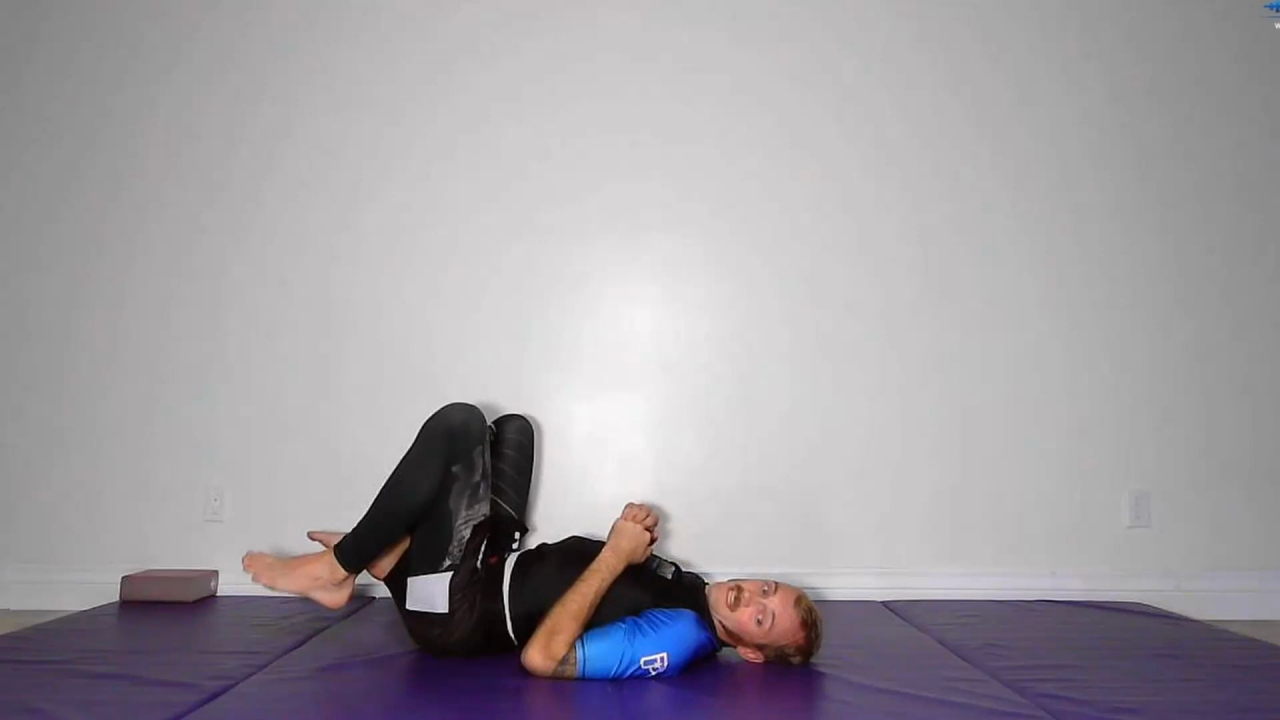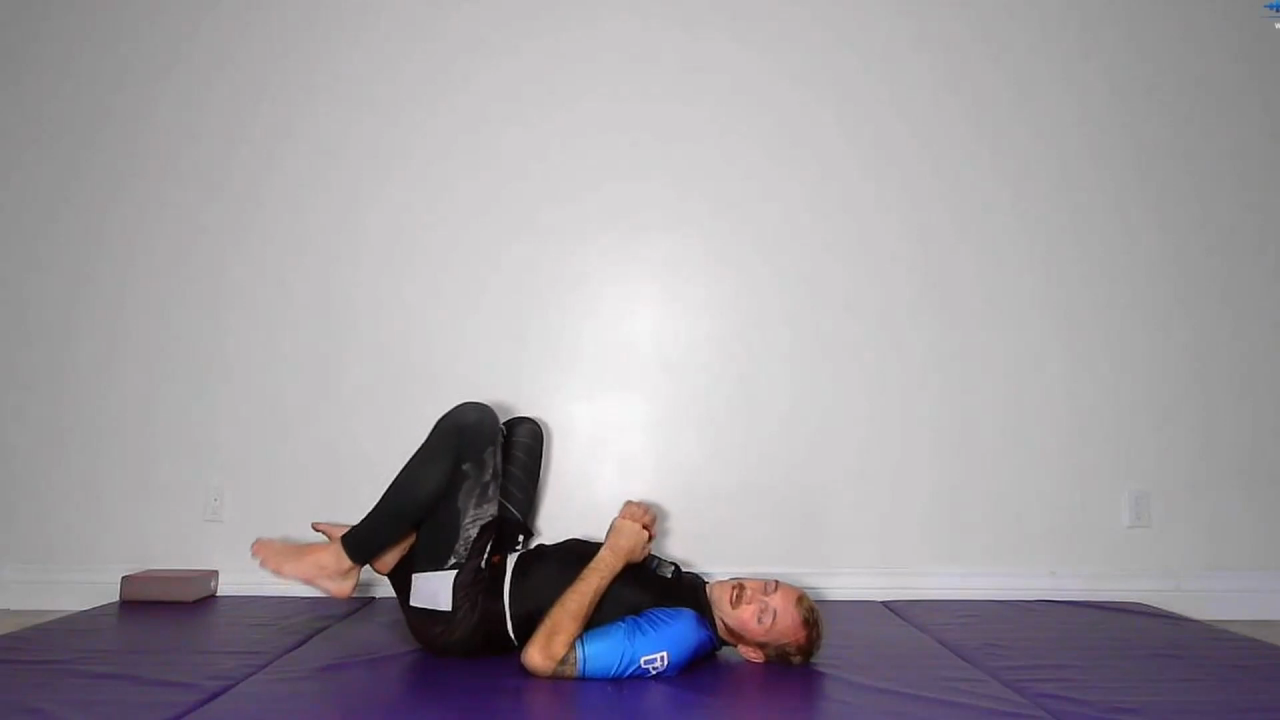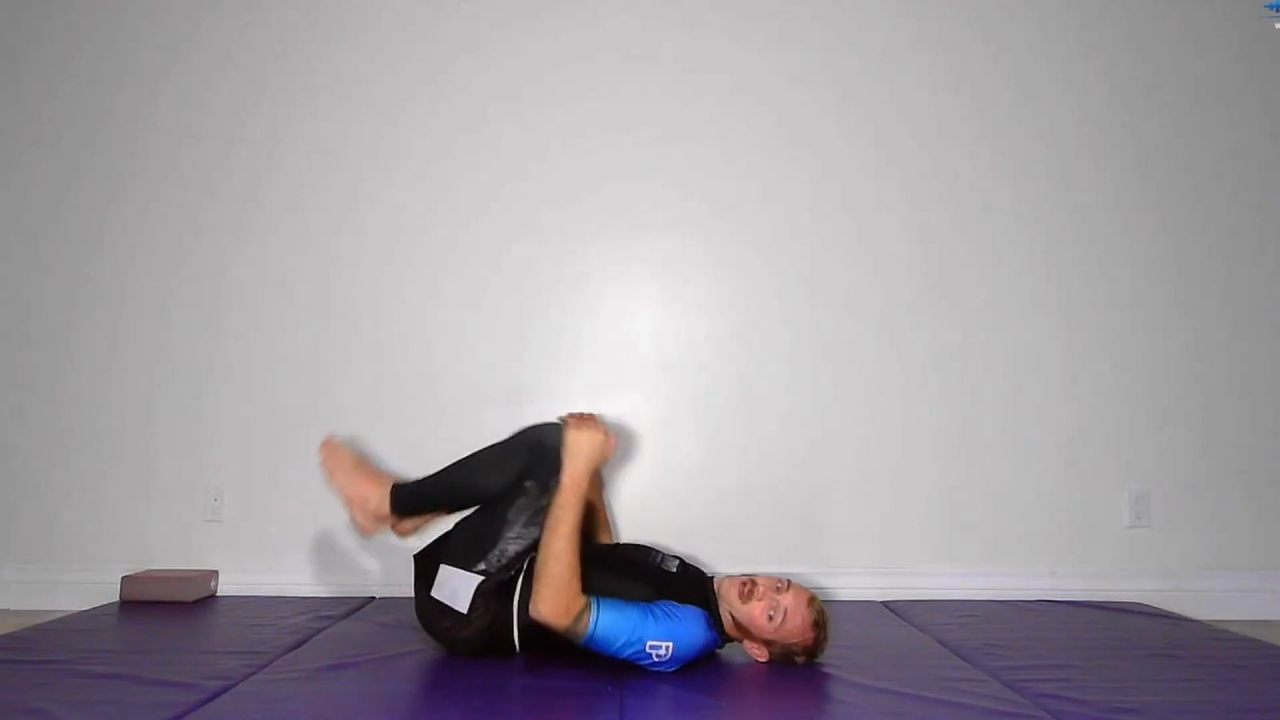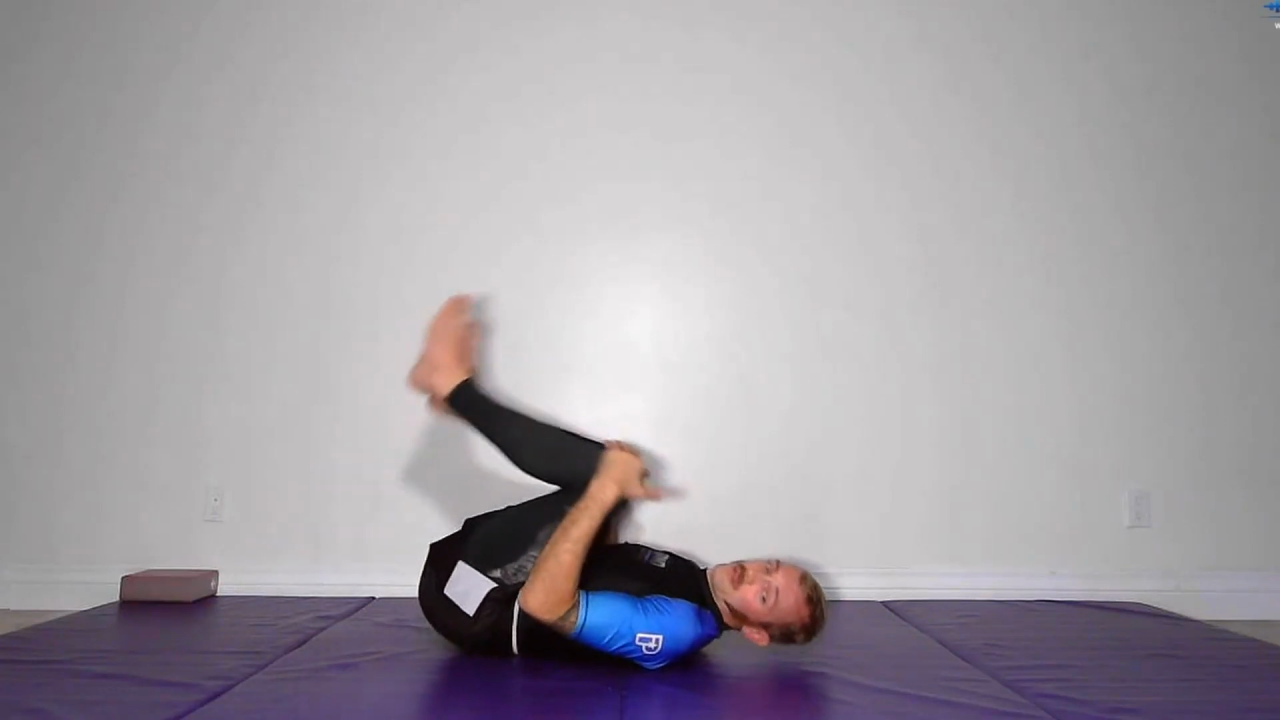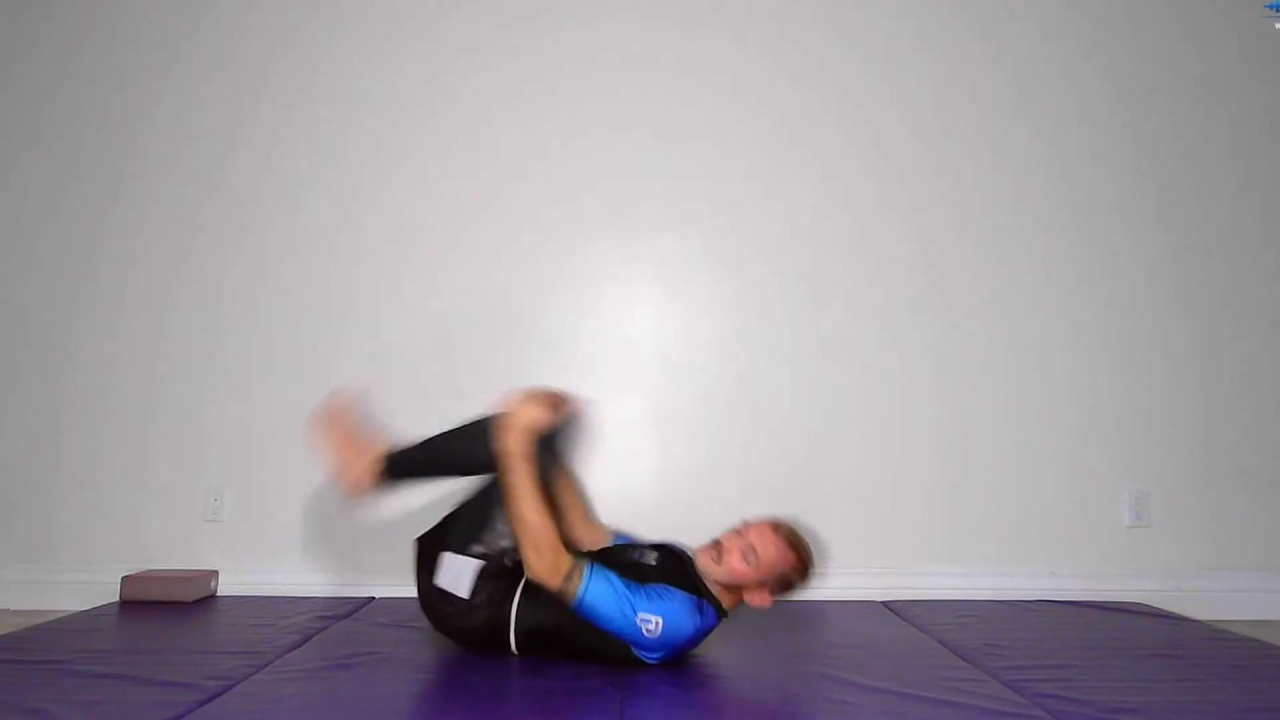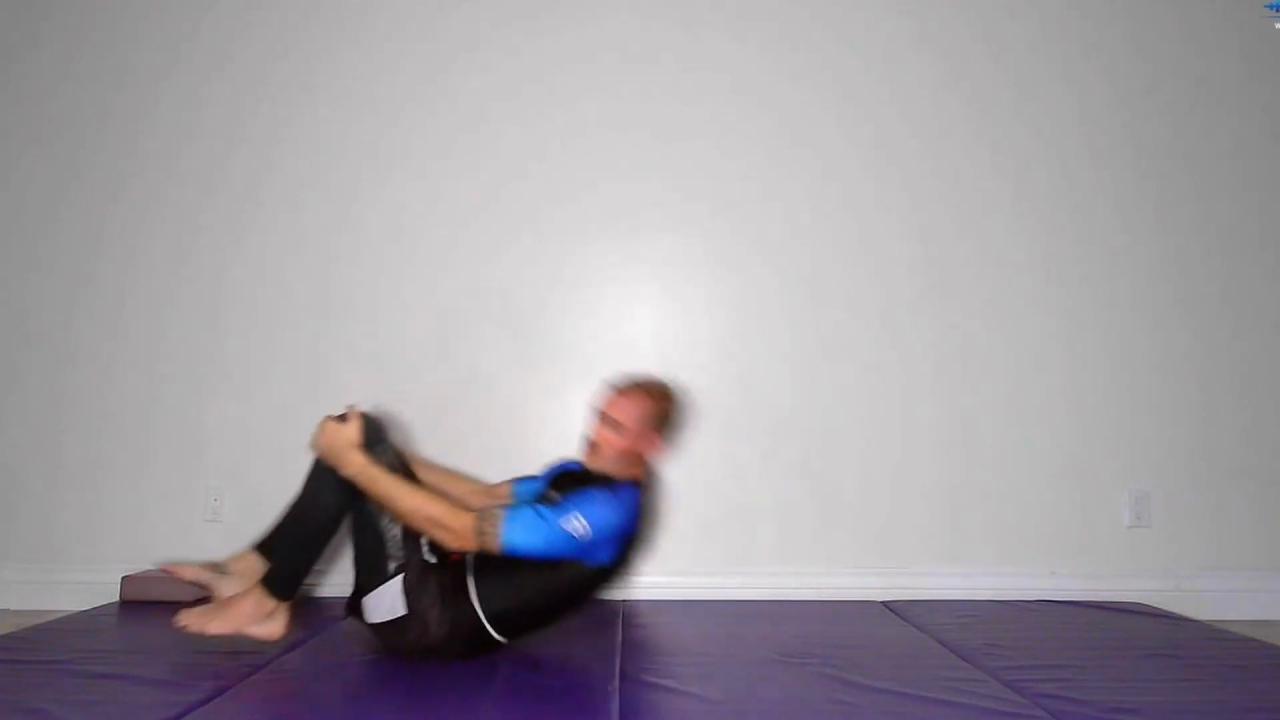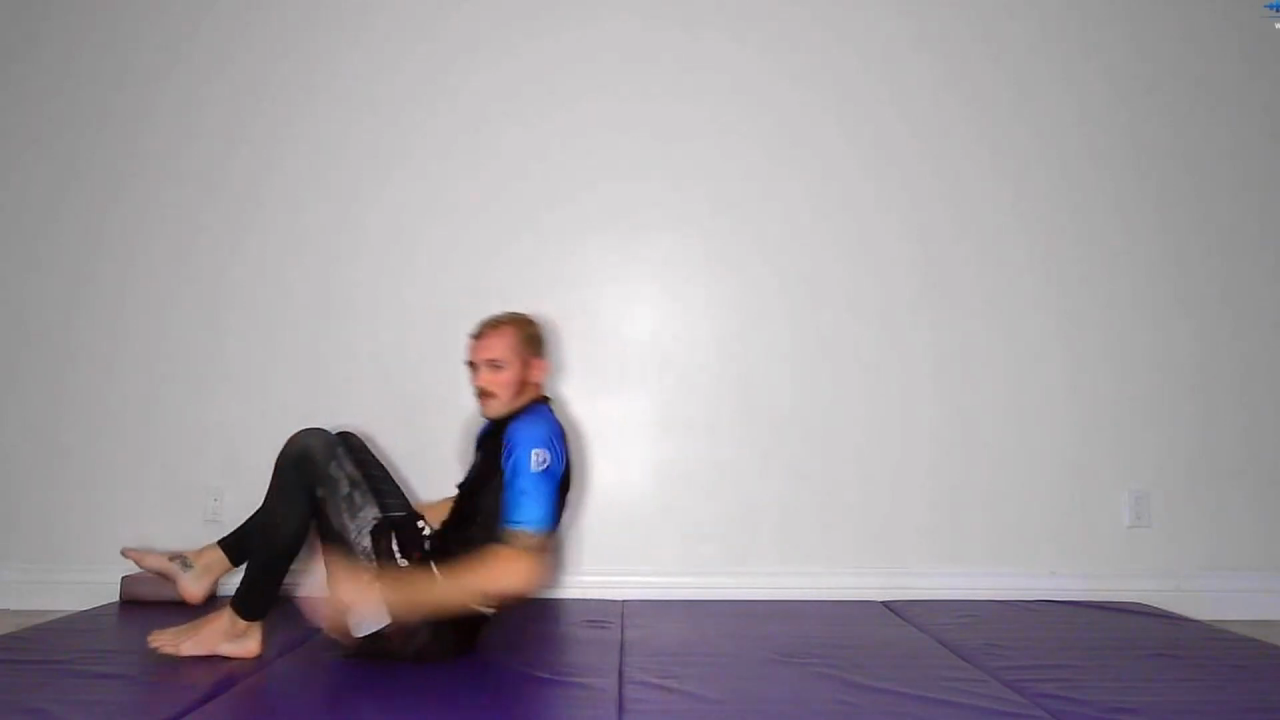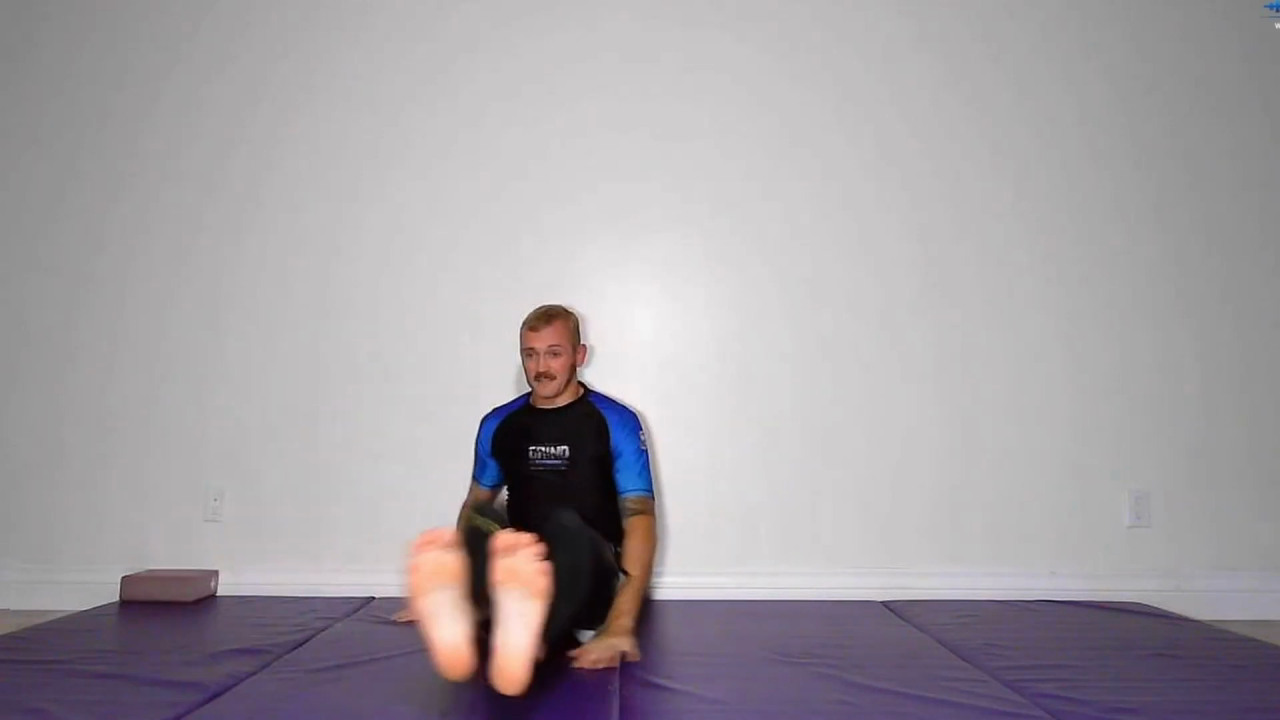
dt=0.4s
person 1, frame 1
left shoulder: (674, 643)
right shoulder: (693, 591)
left elbow: (541, 656)
left wrist: (615, 555)
right wrist: (632, 540)
left hip: (457, 610)
right hip: (499, 566)
left knee: (459, 426)
right knee: (511, 428)
left ankle: (337, 567)
right ankle: (394, 551)
person 1, frame 2
left shoulder: (679, 641)
right shoulder: (693, 590)
left elbow: (542, 658)
left wrist: (614, 555)
right wrist: (630, 539)
left hip: (458, 611)
right hip: (502, 568)
left knee: (473, 424)
right knee: (522, 430)
left ankle: (345, 558)
right ankle: (396, 546)
person 1, frame 3
left shoulder: (682, 637)
right shoulder: (697, 587)
left elbow: (553, 610)
right elbow: (606, 561)
left wrist: (576, 473)
right wrist: (590, 469)
left hip: (471, 610)
right hip: (516, 574)
left knee: (549, 448)
right knee: (563, 447)
left ankle: (390, 502)
right ankle: (414, 507)
person 1, frame 4
left shoulder: (676, 629)
right shoulder: (690, 580)
left elbow: (544, 603)
right elbow: (603, 557)
left wrist: (604, 492)
right wrist: (610, 492)
left hip: (471, 607)
left knee: (597, 480)
left ankle: (452, 386)
right ankle: (458, 392)
person 1, frame 5
left shoulder: (671, 620)
right shoulder: (679, 566)
left elbow: (548, 567)
right elbow: (589, 537)
left wrist: (517, 444)
right wrist: (536, 437)
left hip: (471, 603)
right hip: (500, 588)
left knee: (518, 445)
right knee: (536, 438)
left ankle: (374, 468)
right ankle: (379, 465)
person 1, frame 6
left shoulder: (604, 514)
right shoulder: (576, 473)
left elbow: (459, 532)
right elbow: (485, 496)
left wrist: (351, 459)
right wrist: (377, 450)
left hip: (431, 619)
right hip: (447, 585)
left knee: (350, 450)
right knee: (359, 437)
left ankle: (267, 602)
right ankle: (252, 568)
person 1, frame 7
left shoulder: (532, 436)
right shoulder: (507, 428)
left elbow: (523, 570)
left wrist: (383, 590)
left hip: (424, 623)
right hip: (425, 580)
left knee: (310, 451)
right knee: (338, 447)
left ankle: (241, 625)
right ankle: (213, 562)
person 1, frame 8
left shoulder: (614, 422)
right shoulder: (499, 425)
left elbow: (639, 523)
right elbow: (476, 505)
left wrist: (620, 626)
left hip: (591, 583)
right hip: (527, 570)
left knee: (565, 528)
right knee: (482, 524)
left ankle: (522, 638)
right ankle: (459, 618)
